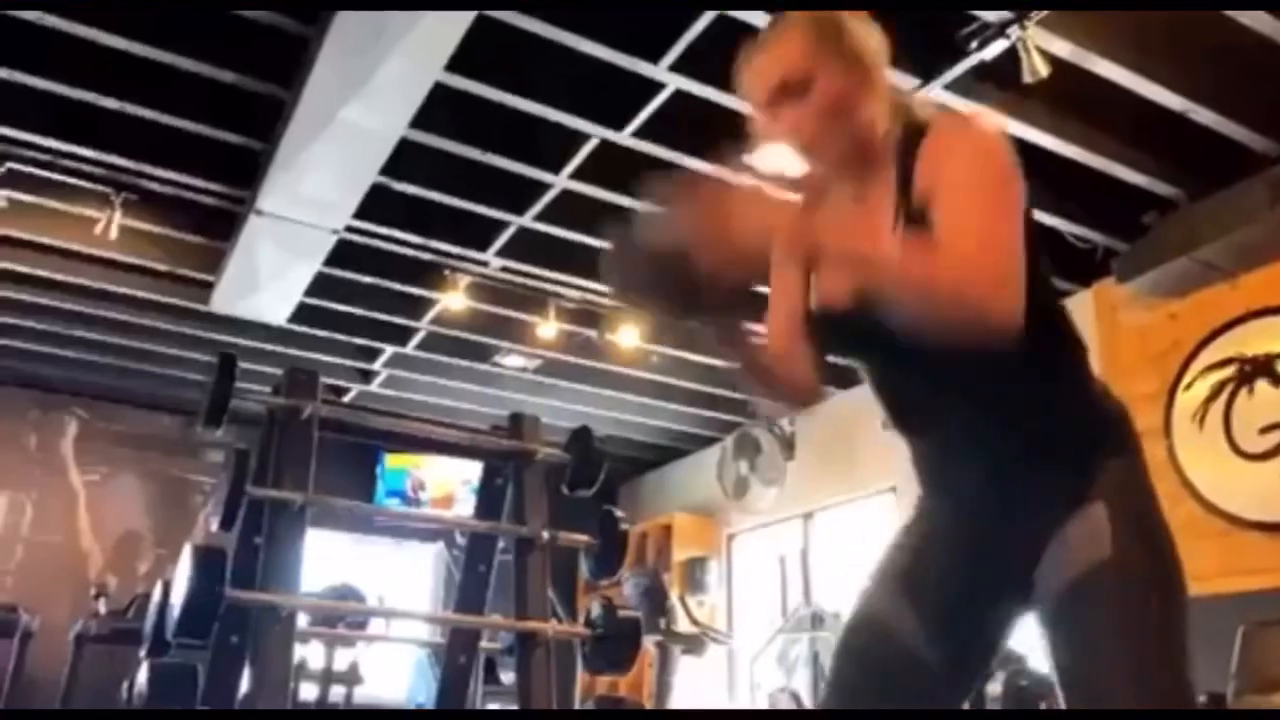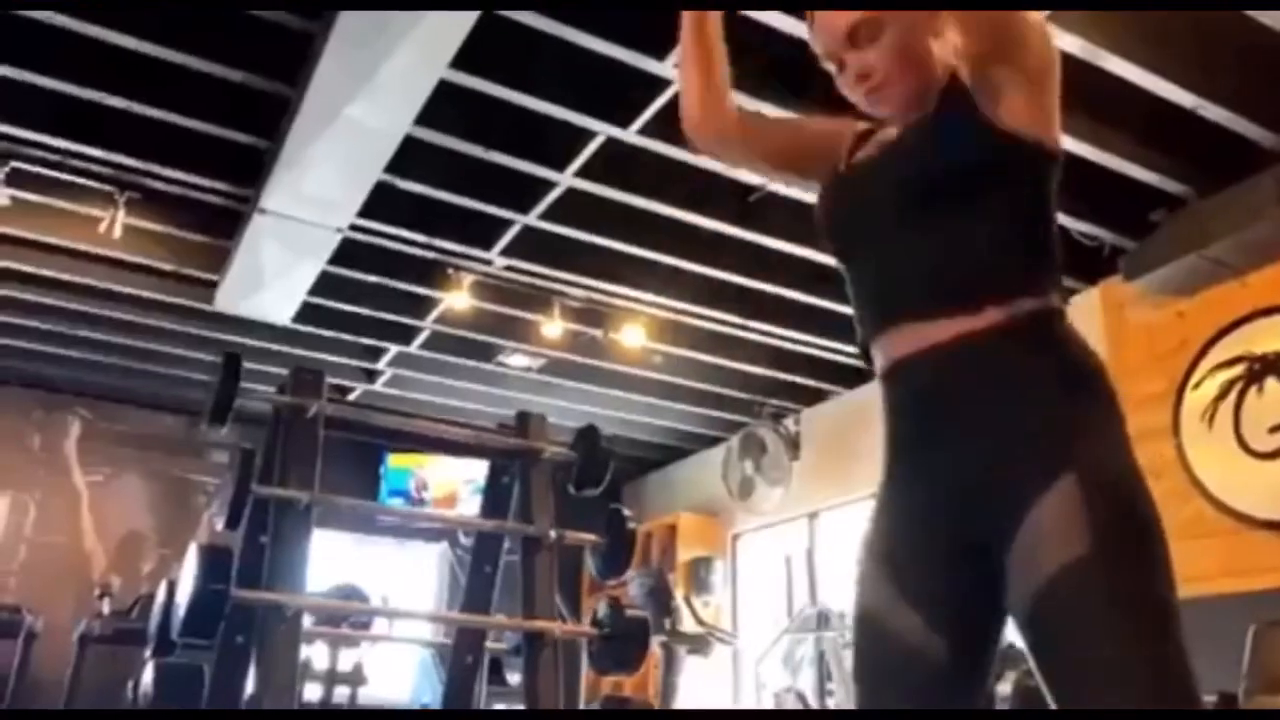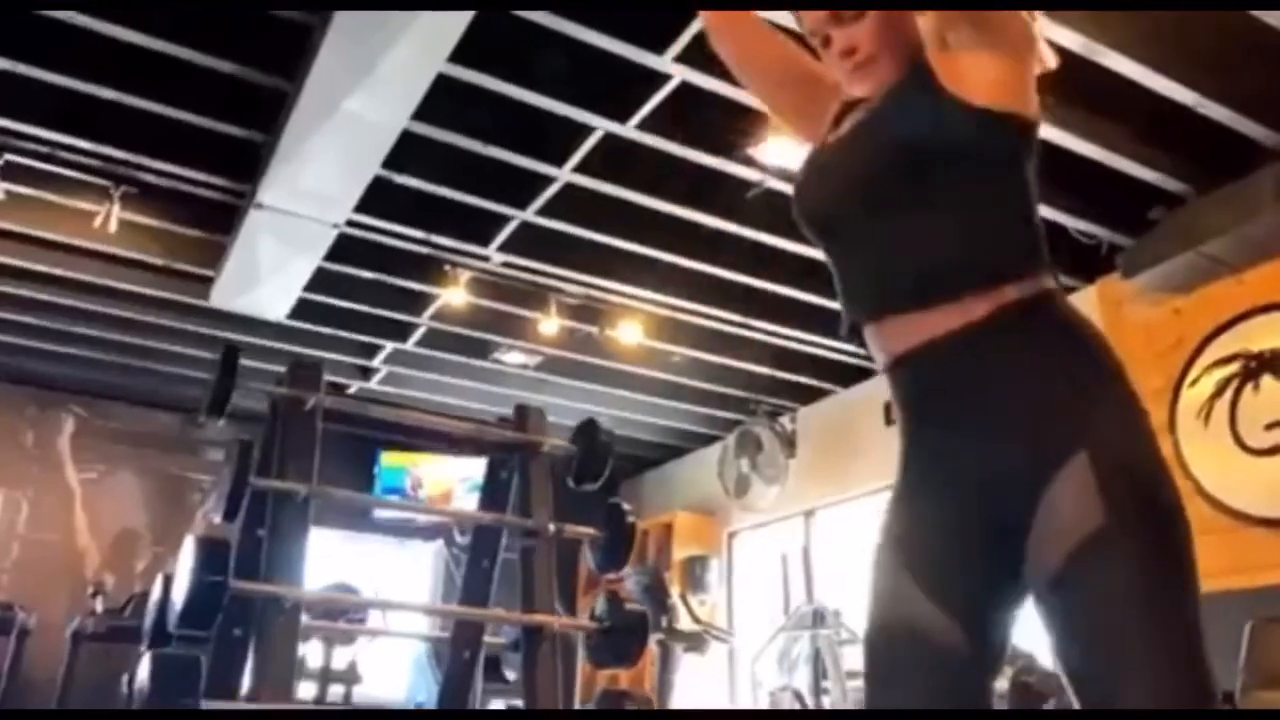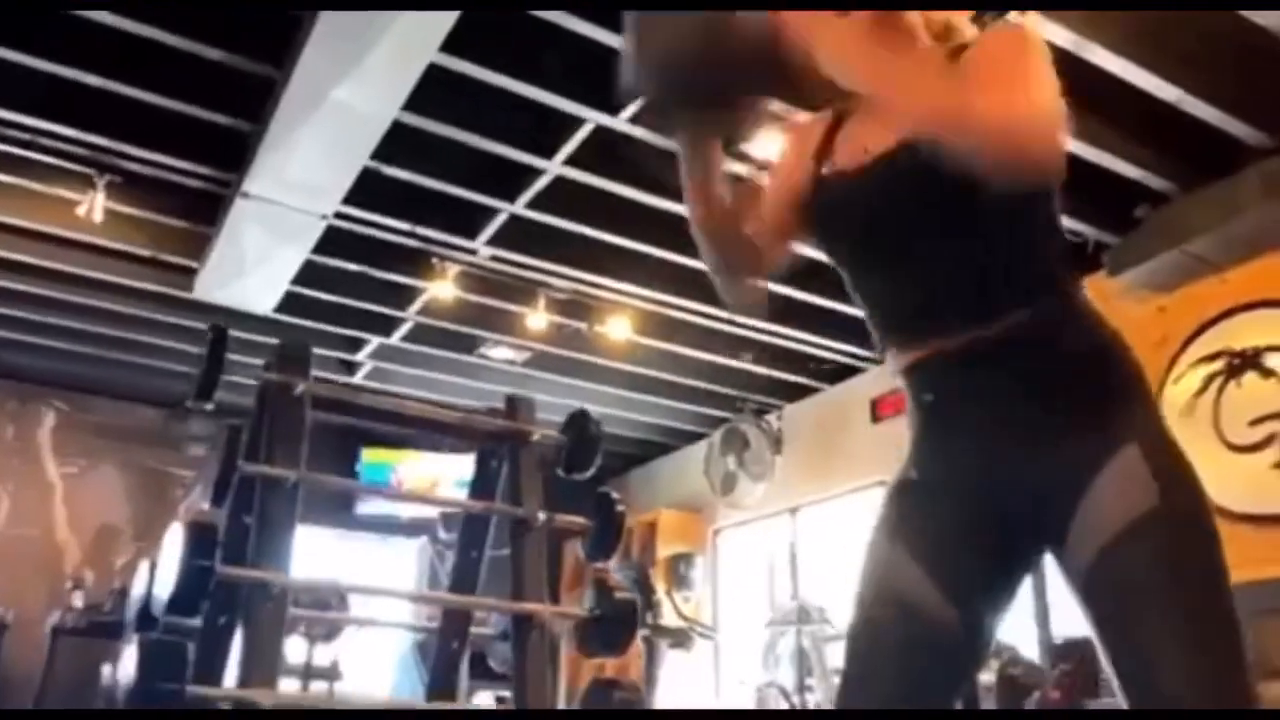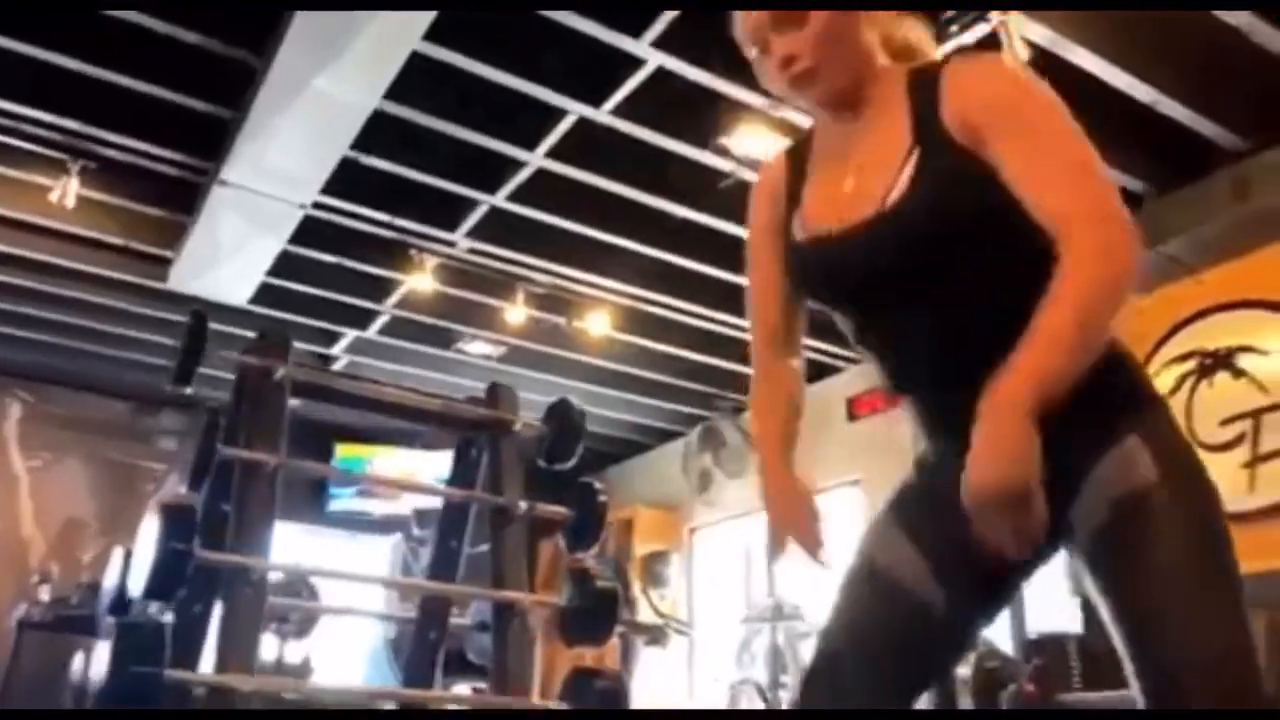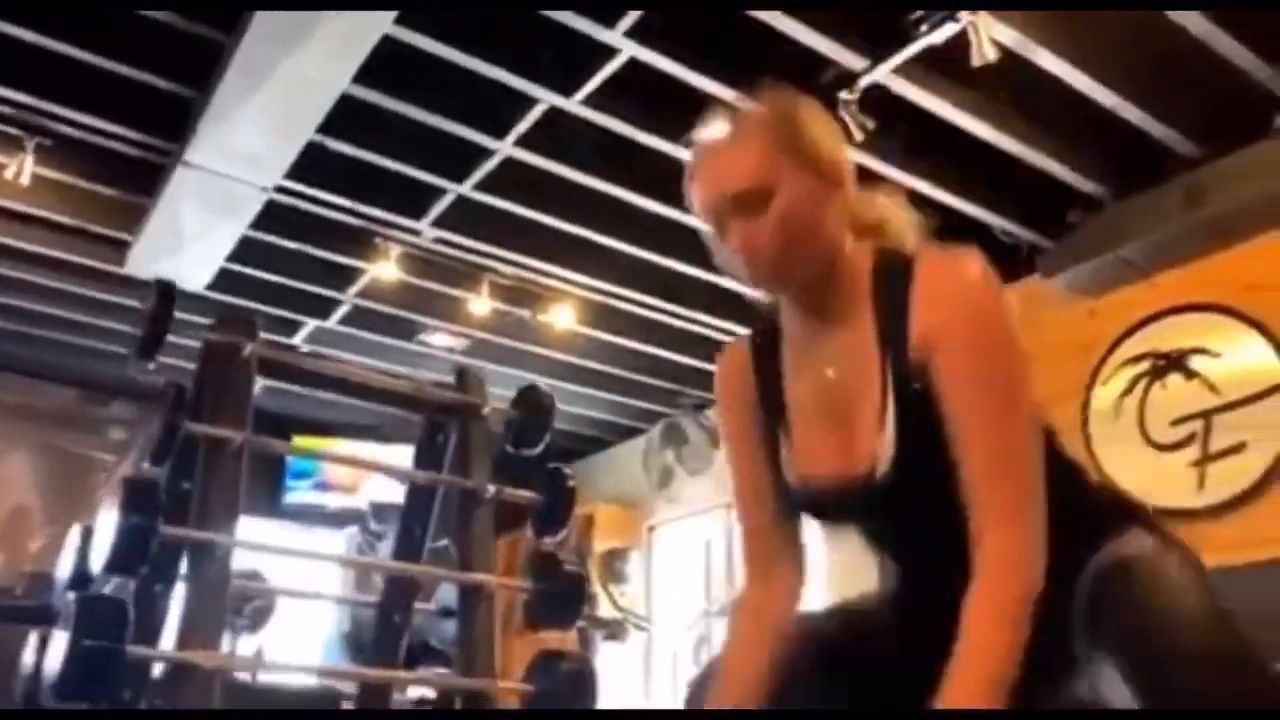
dt=0.2s
person 1, frame 1
left shoulder: (958, 148)
right shoulder: (806, 213)
left elbow: (987, 299)
right elbow: (795, 380)
left wrist: (804, 228)
right wrist: (721, 319)
left hip: (1073, 486)
right hip: (958, 511)
right knee: (854, 711)
person 1, frame 2
left shoulder: (1006, 72)
right shoulder: (851, 150)
right elbow: (713, 122)
left hip: (1038, 424)
right hip: (923, 459)
left knee: (1133, 693)
right knee: (895, 698)
person 1, frame 3
left shoulder: (981, 55)
right shoulder: (834, 122)
right elbow: (728, 28)
left hip: (1050, 405)
right hip: (936, 441)
left knee: (1156, 697)
right knee: (910, 700)
person 1, frame 4
left shoulder: (999, 55)
right shoulder: (819, 142)
left elbow: (1029, 142)
right elbow: (738, 271)
left wrist: (842, 42)
right wrist: (697, 153)
left hip: (1074, 411)
right hip: (949, 444)
left knee: (1190, 699)
right knee: (876, 702)
person 1, frame 5
left shoulder: (977, 92)
right shoulder: (782, 187)
left elbow: (1107, 245)
right elbow: (772, 357)
left wrist: (1009, 408)
right wrist: (777, 471)
left hip: (1090, 427)
right hip: (957, 465)
left knee: (1204, 696)
right knee: (835, 702)
person 1, frame 6
left shoulder: (947, 297)
right shoulder: (744, 373)
right elbow: (771, 575)
left wrist: (965, 703)
right wrist: (732, 698)
left hip: (1084, 564)
right hip: (936, 614)
left knee: (1202, 665)
right knee: (722, 695)
